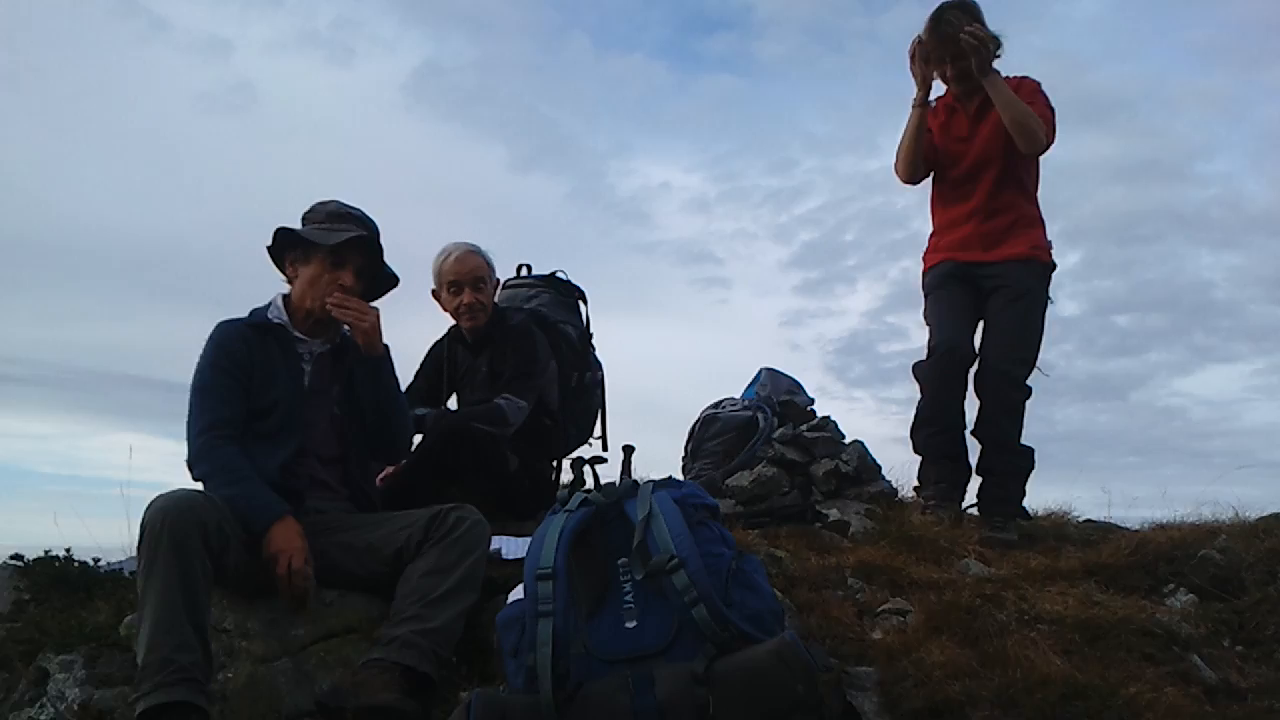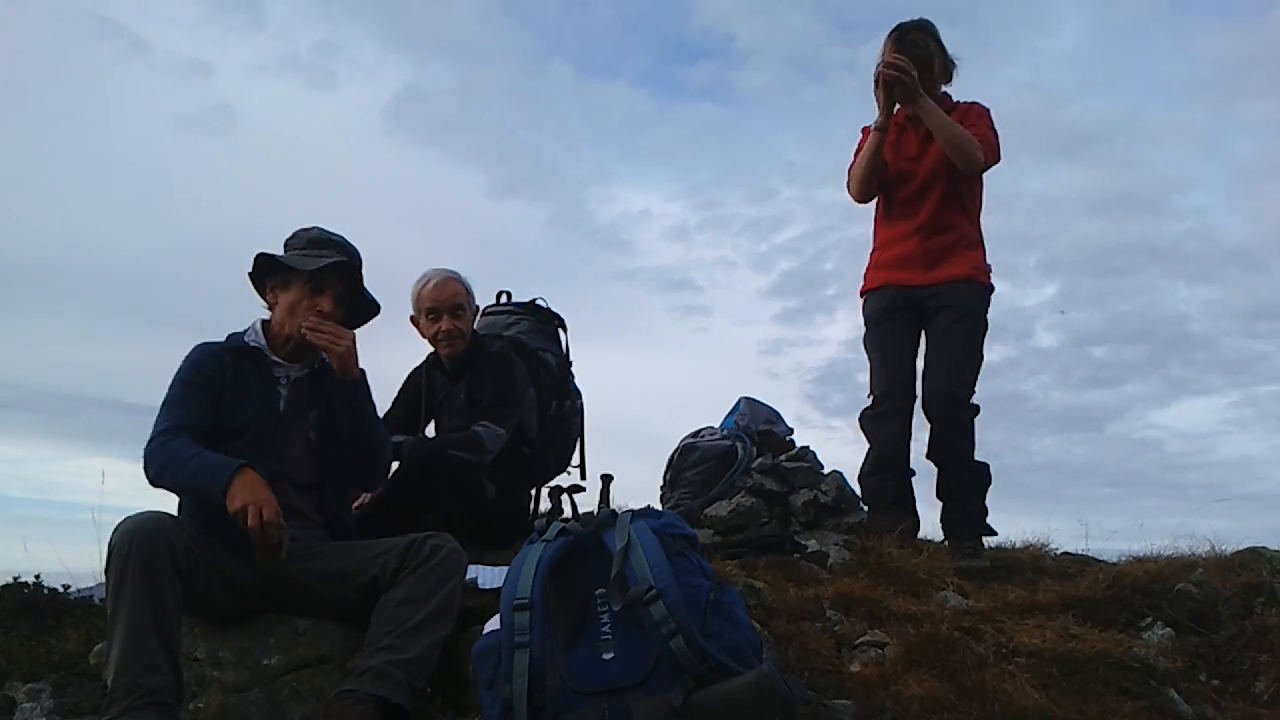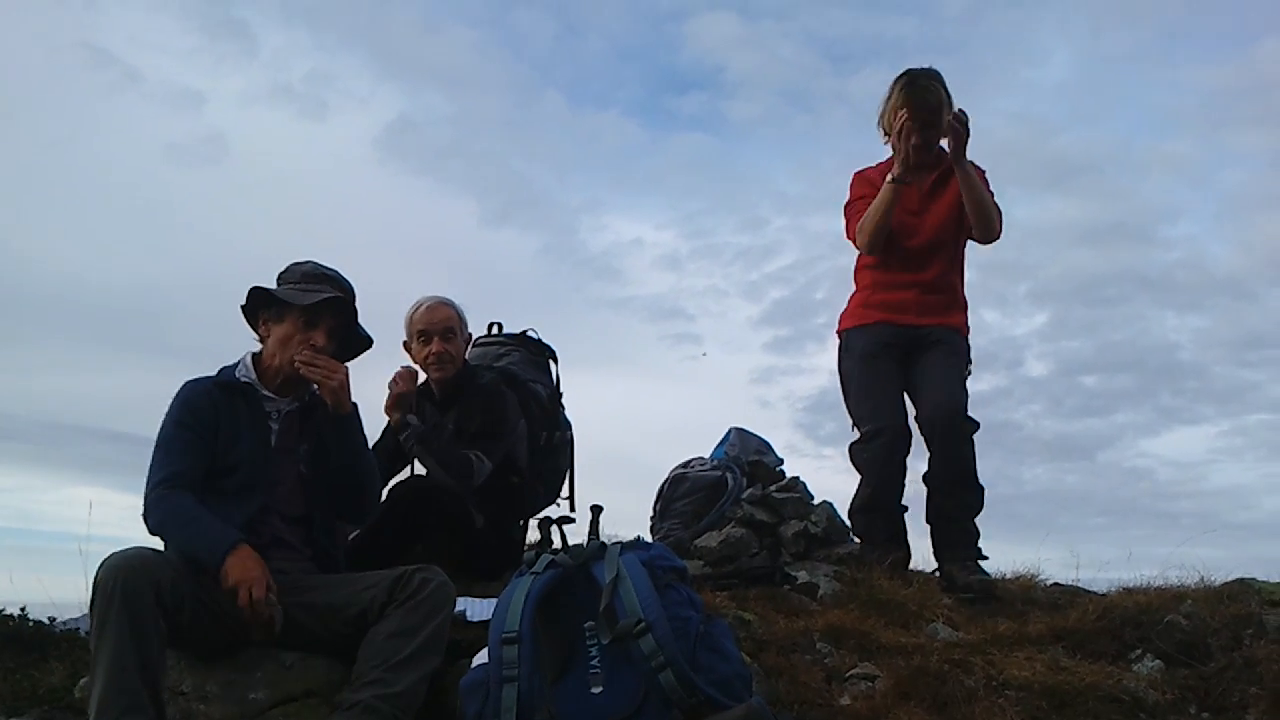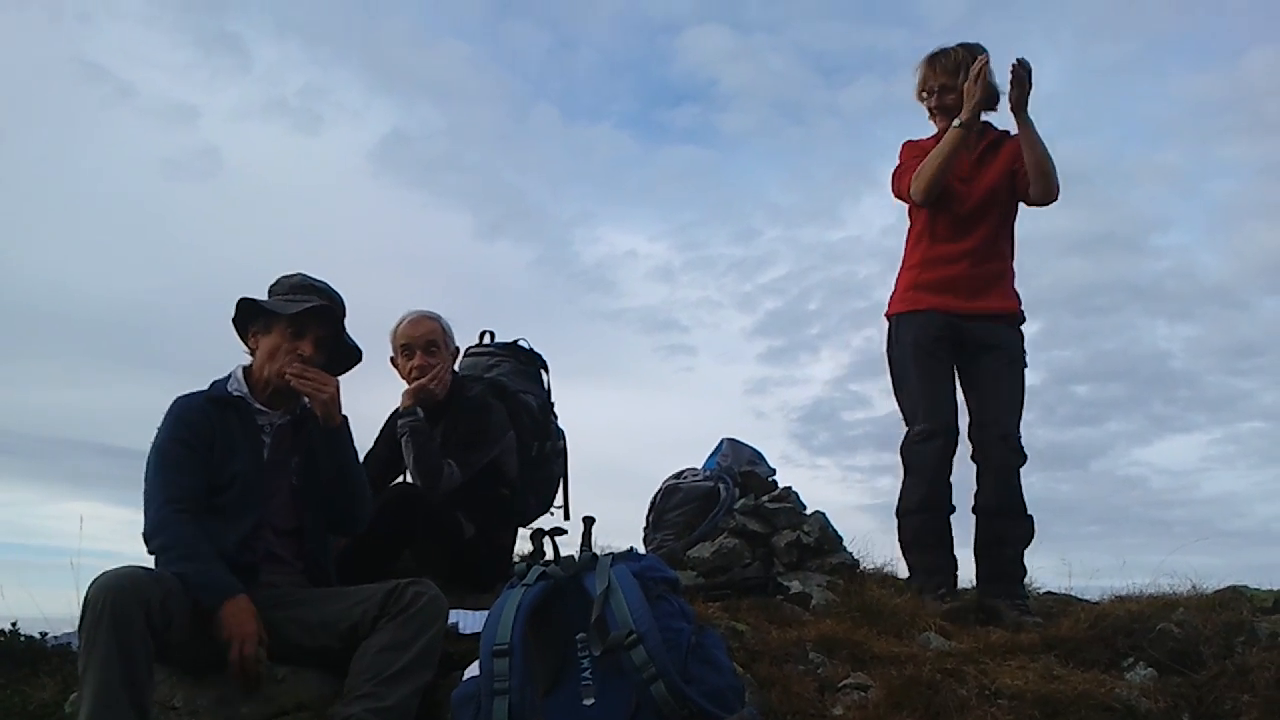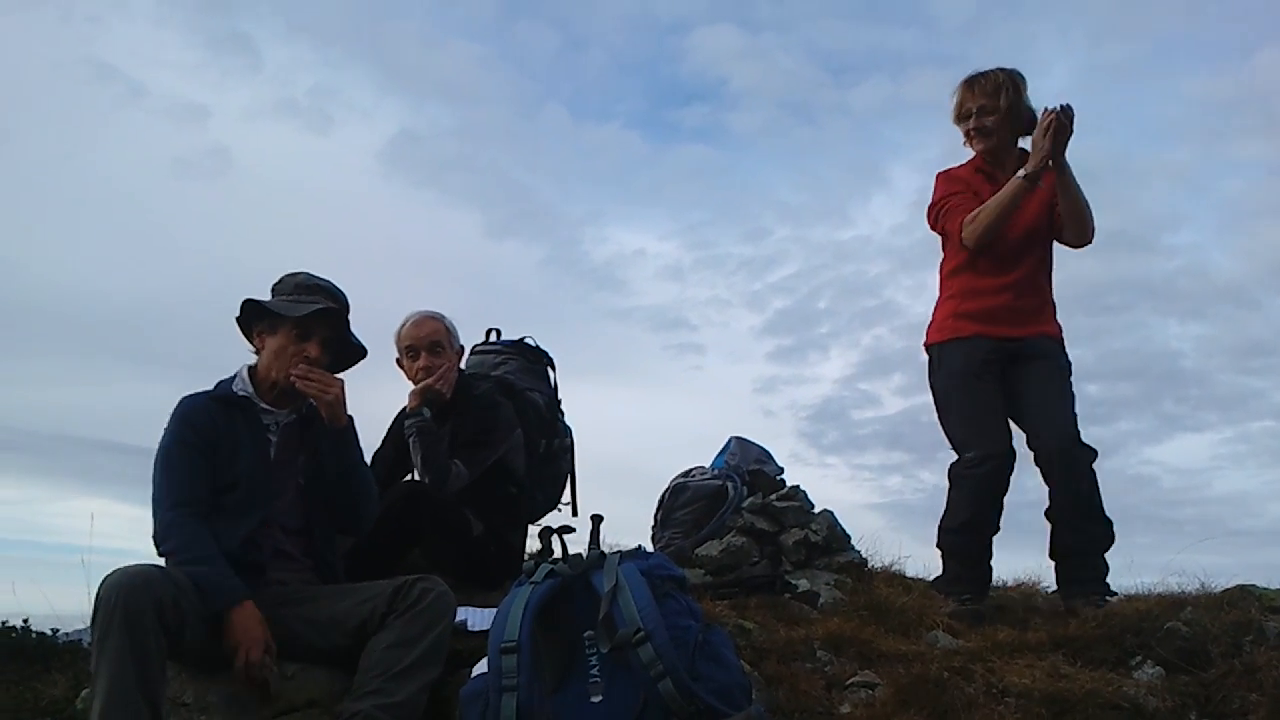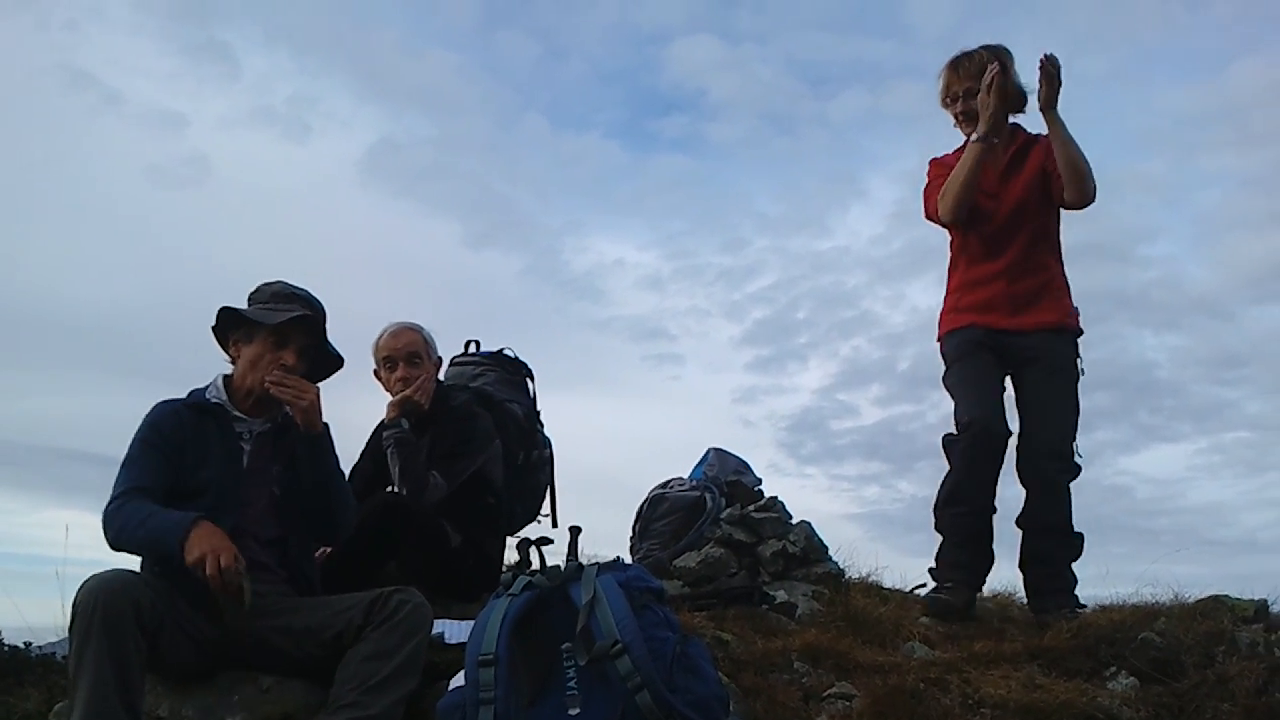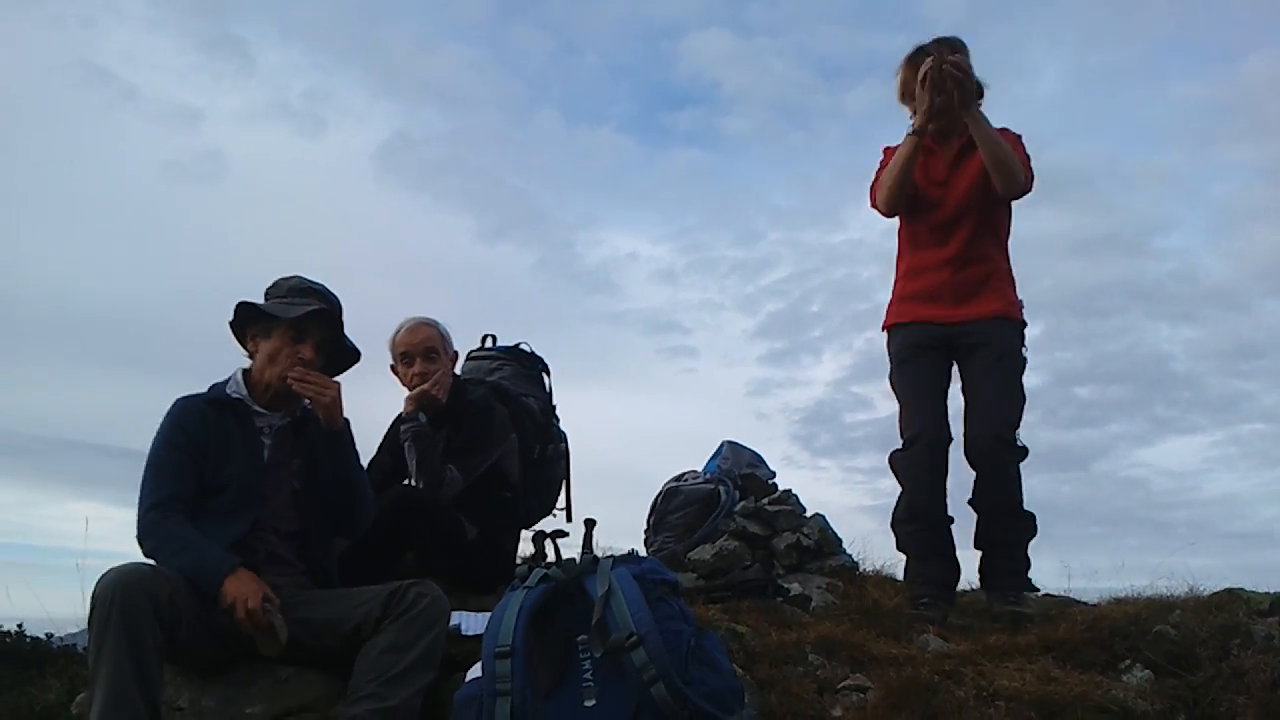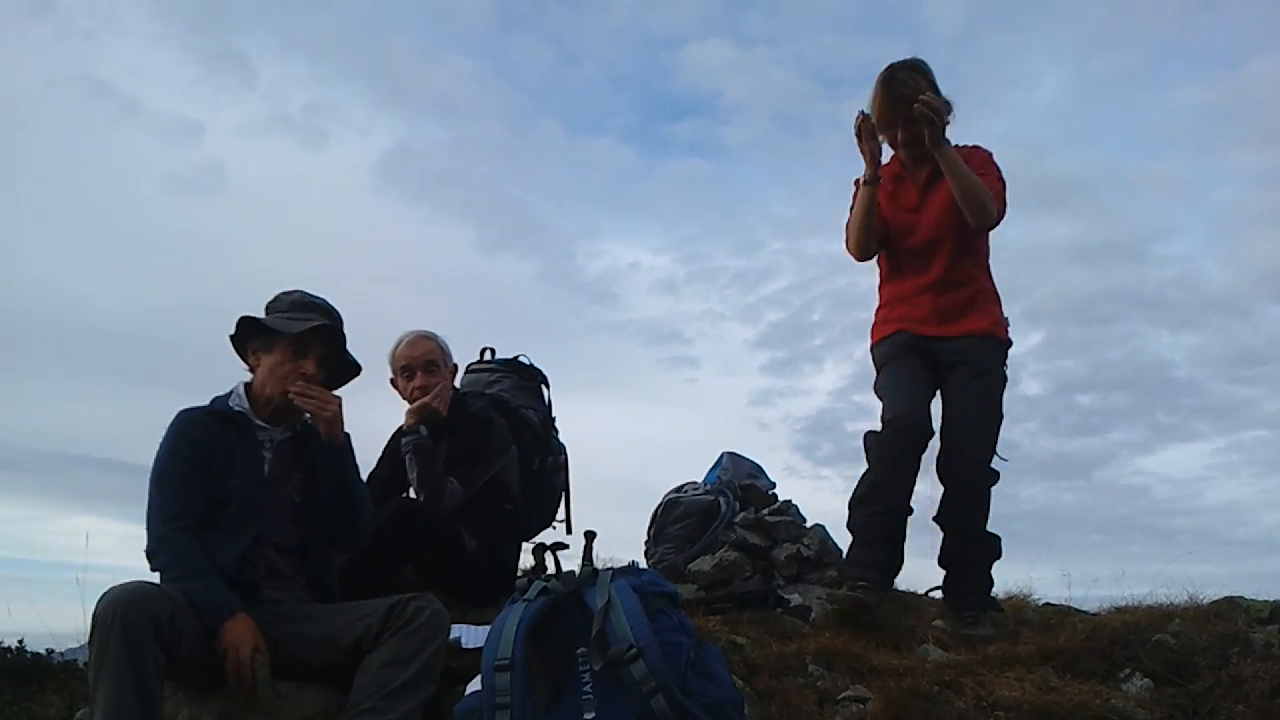
dt=0.5s
person 1, frame 1
left shoulder: (1021, 93)
right shoulder: (931, 114)
left elbow: (1035, 142)
right elbow: (908, 173)
left wrist: (986, 79)
right wrist: (922, 95)
left hip: (1017, 261)
right hip: (951, 263)
left knee: (1002, 376)
right knee: (945, 354)
left ankle: (1001, 507)
right ankle: (941, 485)
person 1, frame 2
left shoulder: (969, 117)
right shoulder: (877, 132)
left elbow: (973, 160)
right elbow: (859, 190)
left wrist: (921, 99)
right wrist: (884, 116)
left hip: (957, 282)
right hip: (889, 285)
left knee: (948, 399)
right knee: (889, 401)
left ankle: (964, 530)
right ankle: (889, 527)
person 1, frame 3
left shoulder: (963, 178)
right shoulder: (869, 181)
left elbow: (989, 231)
right elbow: (868, 239)
left wrist: (960, 160)
right wrist: (900, 170)
left hip: (939, 329)
right hip: (871, 328)
left knee: (947, 416)
right knee: (883, 434)
left ankle: (959, 556)
right ankle: (882, 562)
person 1, frame 4
left shoulder: (1010, 150)
right shoulder: (918, 152)
left elbow: (1045, 192)
right elbow: (921, 191)
left wrist: (1021, 114)
right wrist: (966, 120)
left hip: (993, 316)
right hip: (920, 313)
left knee: (998, 442)
right knee: (932, 435)
left ankle: (1002, 582)
right ankle: (930, 576)
person 1, frame 5
left shoulder: (1051, 180)
right shoulder: (952, 183)
left elbow: (1079, 235)
right elbow: (975, 234)
left wrist: (1057, 163)
right wrist: (1029, 169)
left hip: (1035, 340)
right hip: (964, 339)
left knee: (1063, 446)
right knee: (985, 455)
left ankle: (1082, 581)
right ankle: (964, 583)
person 1, frame 6
left shoulder: (1042, 152)
right shoulder: (946, 167)
left elbow: (1080, 194)
right elbow: (951, 211)
left wrist: (1051, 113)
right wrist: (984, 131)
left hip: (1044, 327)
right hip: (971, 327)
left knee: (1047, 455)
right knee: (979, 430)
left ankle: (1052, 593)
right ankle: (958, 577)
person 1, frame 7
left shoulder: (996, 145)
right shoulder: (901, 156)
left elbow: (1016, 184)
right elbow: (885, 202)
left wrist: (968, 115)
right wrist: (922, 127)
left hip: (990, 318)
right hip: (915, 321)
left knee: (993, 439)
right knee: (923, 441)
left ankle: (1006, 579)
right ankle: (930, 585)
person 1, frame 8
left shoulder: (972, 162)
right shoulder: (876, 184)
left elbow: (987, 217)
right elbow: (860, 249)
left wrist: (940, 148)
right wrist: (872, 170)
left hip: (974, 336)
right hip: (902, 335)
left knee: (967, 461)
right knee: (903, 427)
left ankle: (968, 599)
right ankle: (868, 571)
person 2, frame 1
left shoulder: (358, 356)
right shoulder: (236, 340)
left elbow: (394, 449)
right elbow: (210, 447)
left wrist: (374, 354)
right wrist: (274, 520)
left hip: (341, 530)
right hip: (251, 527)
left knee: (462, 525)
right knee: (177, 512)
person 2, frame 2
left shoulder: (336, 382)
right shoulder: (213, 363)
left elbow: (369, 475)
right elbow: (163, 453)
left wrist: (350, 377)
right wrist: (233, 475)
left hip: (314, 559)
right hip: (221, 552)
left knee: (439, 553)
right knee: (144, 534)
person 2, frame 3
left shoulder: (327, 415)
right shoulder: (205, 399)
left elbow: (360, 509)
right elbow: (164, 500)
left wrist: (342, 412)
right wrist: (229, 553)
left hip: (304, 591)
right hip: (211, 585)
left knee: (428, 586)
right knee: (130, 572)
person 2, frame 4
left shoulder: (319, 429)
right shoulder: (195, 414)
left elbow: (351, 523)
right elbow: (166, 521)
left wrist: (333, 424)
right wrist: (226, 600)
left hip: (295, 606)
right hip: (203, 601)
left knee: (420, 600)
right knee: (120, 591)
person 2, frame 5
left shoulder: (324, 427)
right shoulder: (201, 413)
left elbow: (358, 523)
right elbow: (176, 523)
left wrist: (338, 426)
right wrist: (234, 604)
left hip: (304, 602)
right hip: (213, 602)
left knee: (427, 597)
right knee: (132, 589)
person 2, frame 6
left shoulder: (300, 436)
right shoulder: (175, 420)
left elbow: (336, 532)
right elbow: (122, 515)
left wrist: (314, 433)
right wrist: (190, 530)
left hip: (280, 615)
right hip: (186, 608)
left knee: (405, 608)
right knee: (109, 594)
person 2, frame 7
left shoulder: (319, 431)
right shoulder: (195, 415)
left elbow: (354, 526)
right elbow: (158, 522)
left wrist: (334, 429)
right wrist: (227, 575)
left hip: (300, 606)
right hip: (208, 600)
left knee: (423, 601)
right knee: (128, 587)
person 2, frame 8
left shoulder: (319, 444)
right shoulder: (197, 428)
left elbow: (353, 540)
right elbow: (169, 539)
left wrist: (336, 443)
right wrist: (228, 617)
left hip: (298, 622)
right hip: (209, 618)
left knee: (423, 615)
right knee: (128, 605)
person 3, frame 1
left shoulder: (522, 336)
right shoulder: (448, 347)
left elbow: (505, 417)
right elbow: (407, 409)
left wrist: (417, 418)
left hip: (525, 483)
right hip: (473, 478)
left knee: (452, 432)
person 3, frame 2
left shoulder: (501, 364)
right shoulder: (426, 375)
left elbow: (483, 444)
left wrist: (395, 446)
left hip: (501, 511)
right hip: (451, 505)
left knee: (429, 460)
person 3, frame 3
left shoulder: (492, 396)
right shoulder: (418, 401)
left elbow: (464, 478)
left wrist: (405, 418)
left hip: (492, 542)
right hip: (440, 535)
left knee: (415, 491)
person 3, frame 4
left shoulder: (481, 409)
right shoulder: (406, 416)
left elbow: (432, 484)
left wrist: (411, 412)
left hip: (481, 555)
right hip: (431, 547)
left knee: (403, 499)
person 3, frame 5
left shoulder: (489, 406)
right shoulder: (414, 415)
left elbow: (440, 485)
left wrist: (418, 414)
left hip: (490, 553)
right hip: (439, 545)
left knee: (412, 496)
person 3, frame 6
left shoulder: (467, 417)
right shoulder: (393, 426)
left elbow: (419, 497)
right elbow: (352, 499)
left wrist: (397, 425)
left hip: (468, 564)
right hip: (417, 556)
left knee: (389, 507)
person 3, frame 7
left shoulder: (483, 411)
right shoulder: (411, 420)
left elbow: (436, 490)
right elbow: (370, 493)
left wrist: (414, 420)
left hip: (484, 557)
right hip: (433, 549)
left knee: (406, 501)
person 3, frame 8
left shoulder: (483, 423)
right shoulder: (409, 433)
left elbow: (438, 502)
right elbow: (370, 506)
left wrist: (416, 433)
left hip: (484, 569)
right hip: (436, 561)
left knee: (405, 514)
